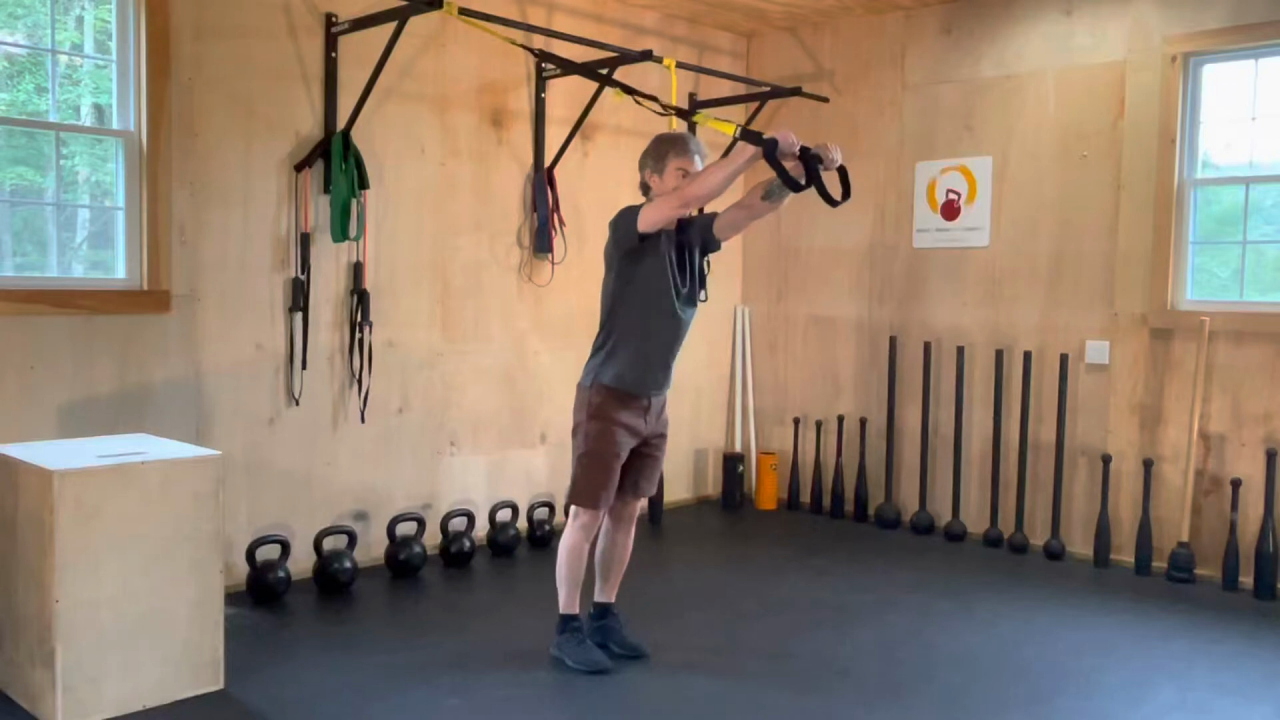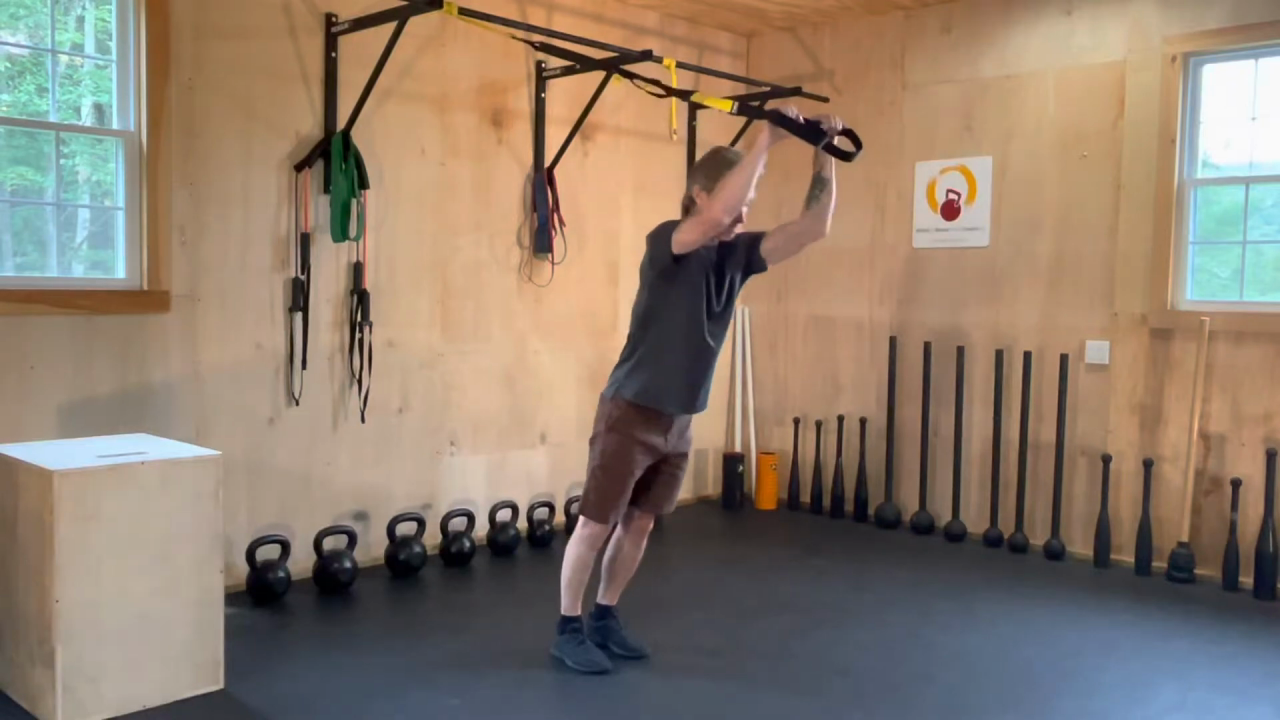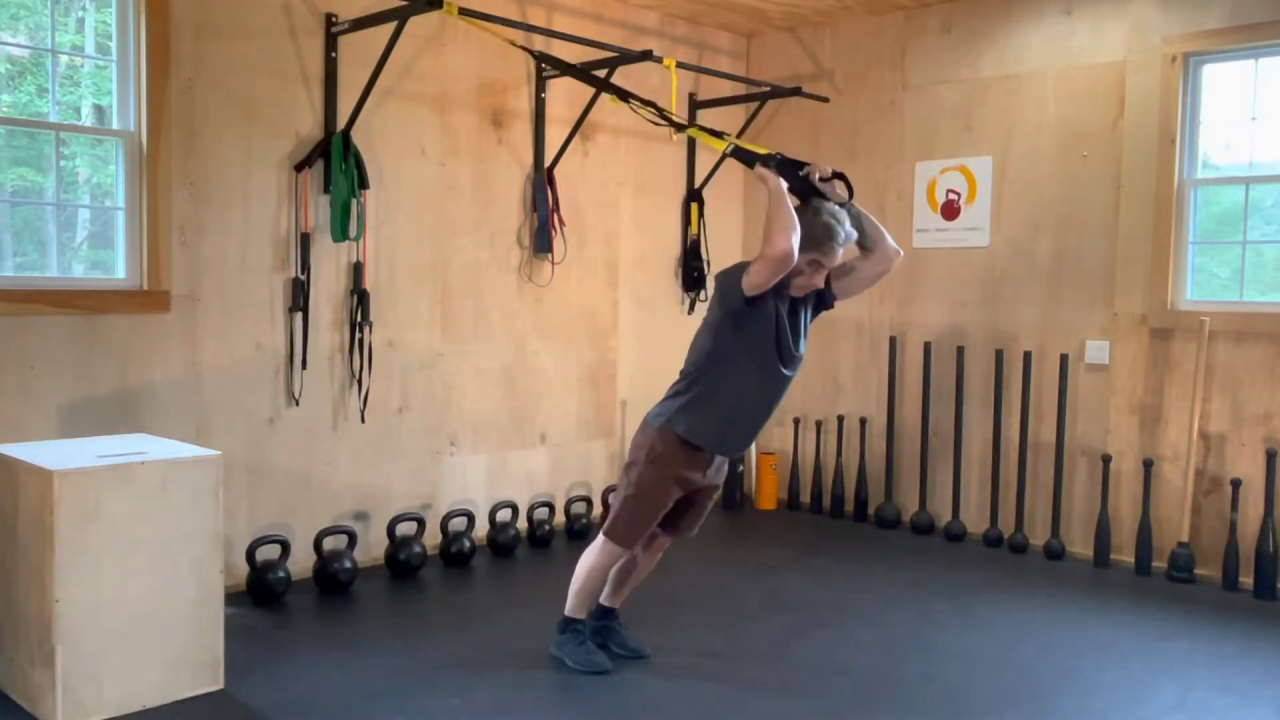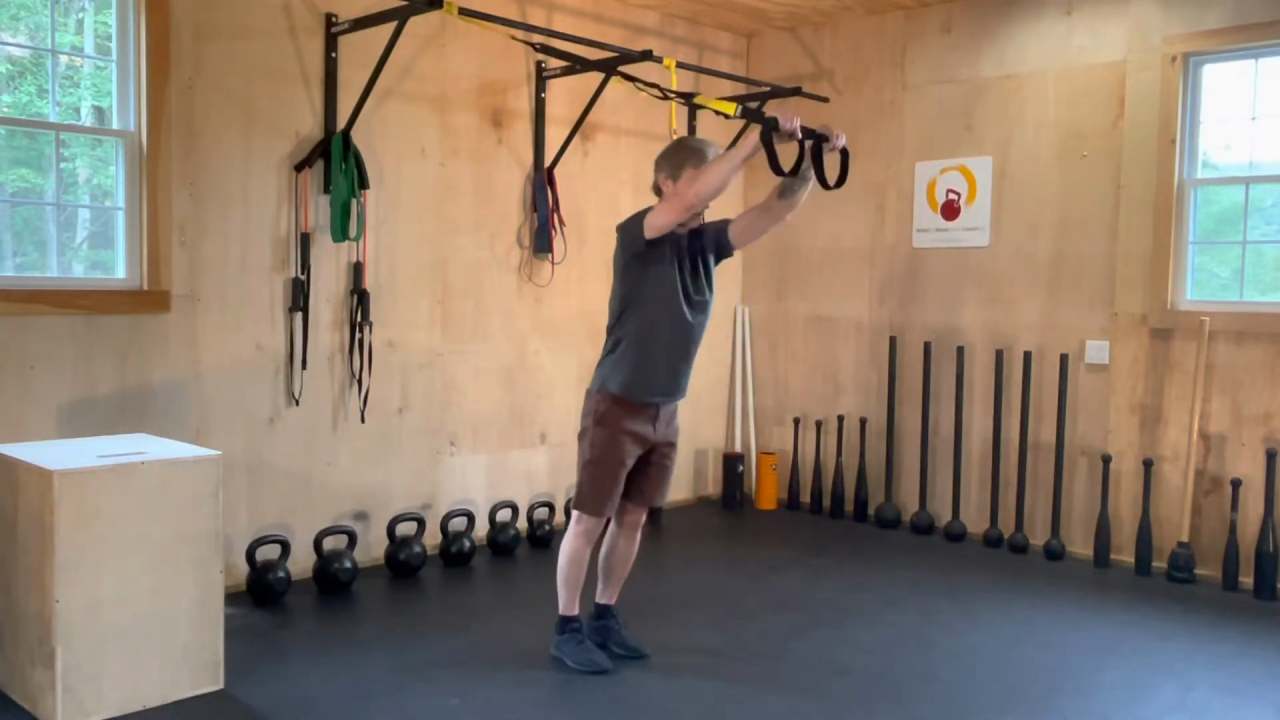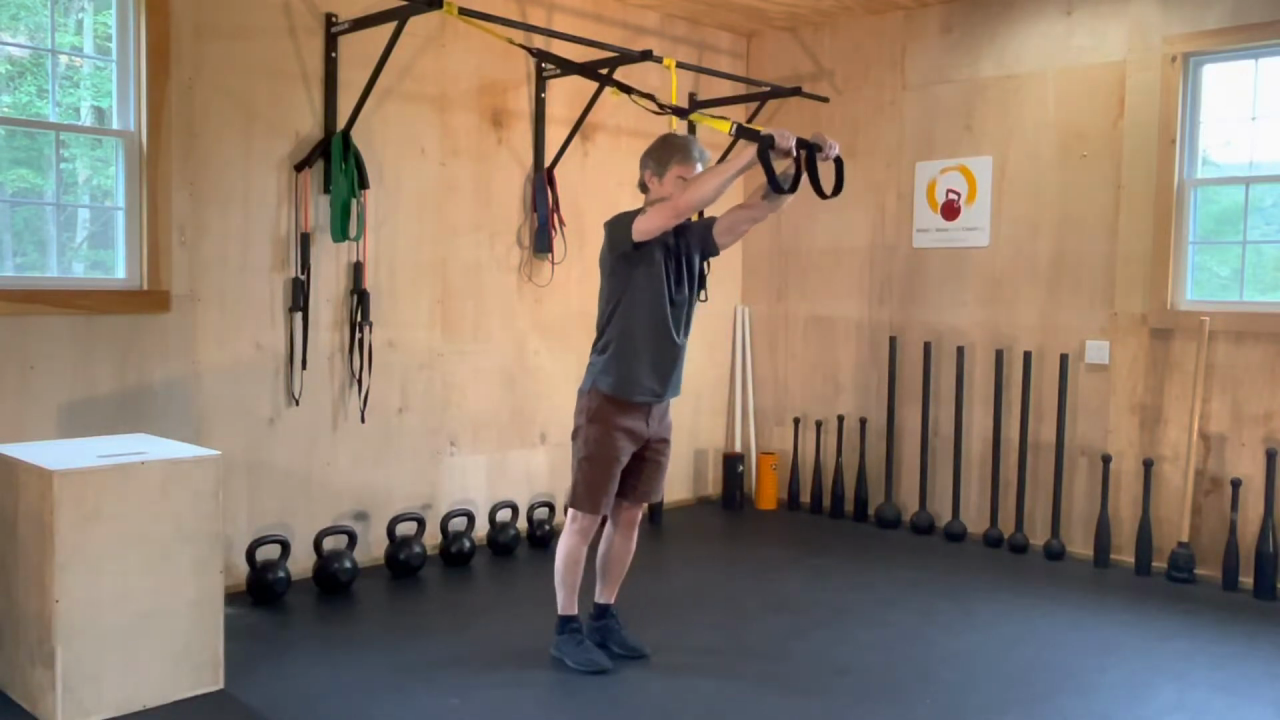
dt=1s
person 1, frame 1
left shoulder: (693, 235)
right shoulder: (629, 226)
left elbow: (754, 206)
right elbow: (689, 197)
left wrist: (802, 167)
right wrist: (755, 149)
left hip: (653, 402)
right hip: (607, 398)
left knee: (625, 513)
right knee: (587, 516)
left ankle: (603, 618)
right ankle: (567, 629)
person 1, frame 2
left shoulder: (739, 253)
right shoulder: (667, 243)
left elbow: (812, 226)
right elbow: (714, 216)
left wrist: (823, 155)
right wrist: (764, 142)
left hip: (678, 420)
right hip: (630, 413)
left knee: (639, 524)
right knee: (596, 526)
left ankle: (604, 619)
right ankle: (568, 630)
person 1, frame 3
left shoulder: (809, 295)
right shoulder: (739, 286)
left elbow: (885, 255)
right elbow: (781, 251)
left wrist: (836, 199)
right wrist: (775, 186)
left hip: (716, 456)
right hip: (670, 442)
left knee: (655, 542)
right knee: (617, 541)
left ankle: (605, 620)
right ankle: (569, 631)
person 1, frame 4
left shoulder: (704, 241)
right shoulder: (638, 236)
left elbow: (773, 209)
right elbow: (690, 200)
left wrist: (811, 160)
right wrist: (755, 141)
left hip: (664, 411)
right hip: (616, 406)
left knee: (632, 519)
right knee: (589, 520)
left ankle: (604, 619)
right ankle: (567, 629)
person 1, frame 5
left shoulder: (692, 239)
right shoulder: (624, 231)
left elbow: (755, 210)
right elbow: (681, 207)
left wrist: (798, 165)
right wrist: (751, 153)
left hip: (657, 407)
right hip: (609, 404)
left knee: (627, 517)
right knee: (585, 519)
left ankle: (603, 619)
right ankle: (567, 630)
